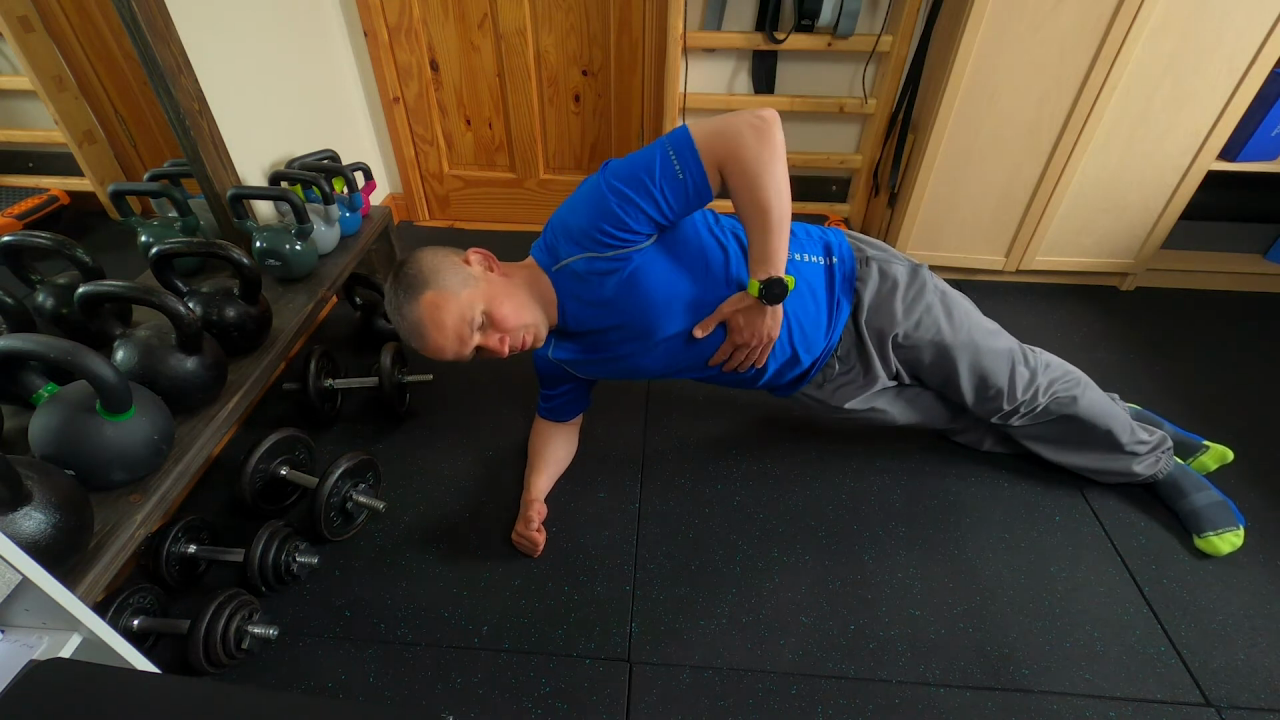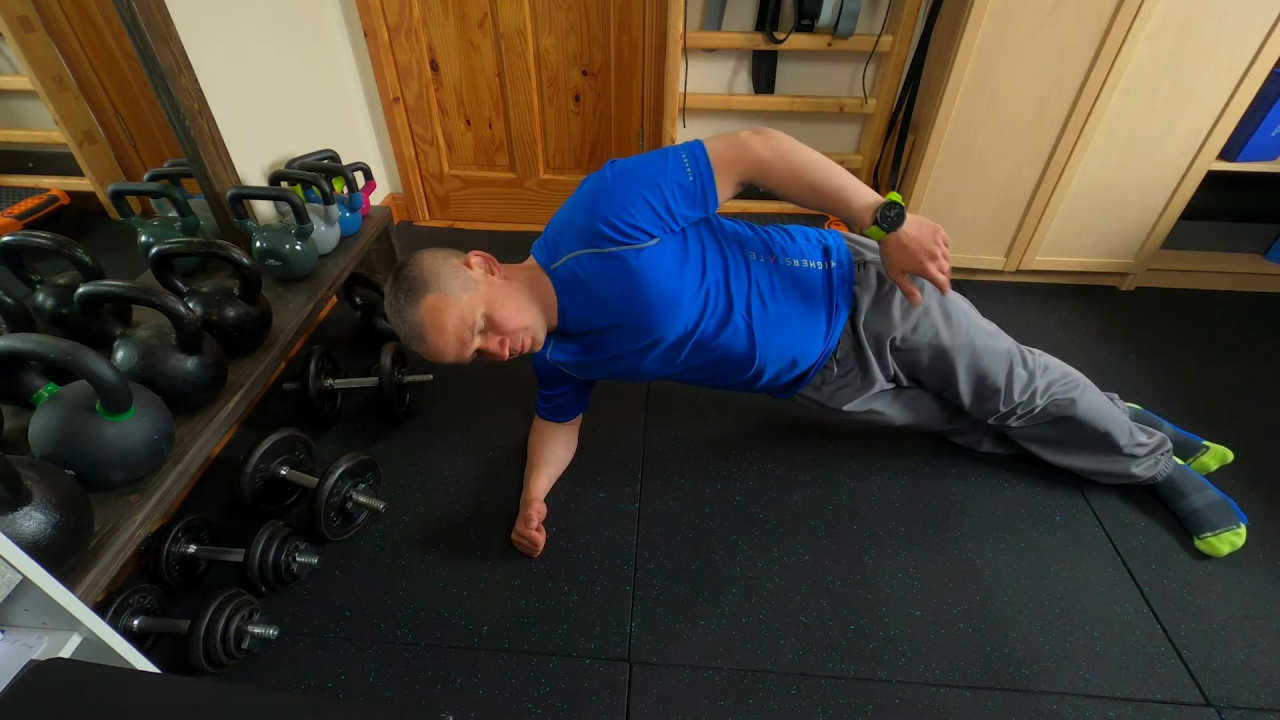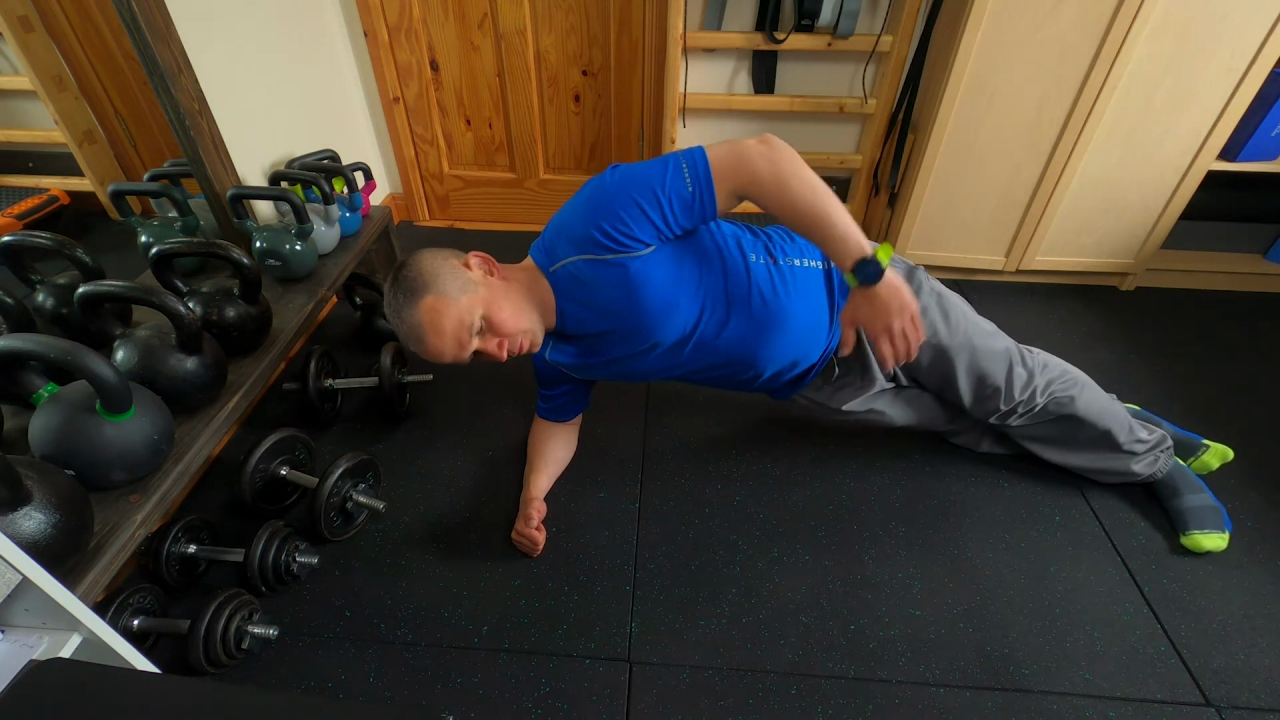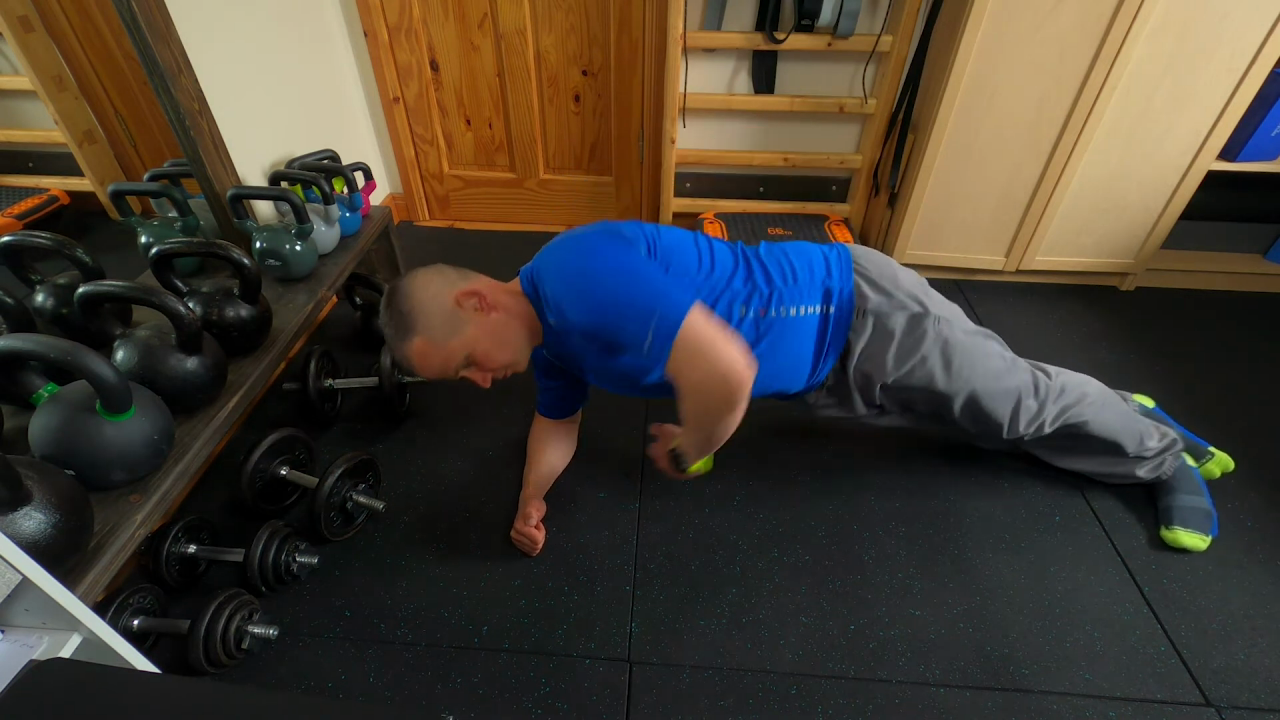
dt=0.4s
person 1, frame 1
left shoulder: (595, 223)
right shoulder: (556, 348)
left elbow: (753, 131)
right elbow: (559, 419)
left wrist: (768, 292)
right wrist: (533, 496)
left hip: (854, 293)
right hip: (824, 377)
left knee: (1017, 387)
right knee: (975, 426)
left ankle: (1154, 453)
right ankle: (1144, 456)
person 1, frame 2
left shoulder: (601, 215)
right shoulder: (554, 349)
left elbow: (754, 151)
right elbow: (558, 420)
left wrist: (888, 220)
right wrist: (532, 497)
left hip: (856, 295)
right hip: (822, 377)
left knee: (1015, 388)
right knee: (977, 428)
left ankle: (1153, 452)
right ankle: (1145, 457)
person 1, frame 3
left shoulder: (598, 220)
right shoulder: (553, 346)
left elbow: (763, 159)
right elbow: (558, 421)
left wrist: (867, 273)
right wrist: (534, 496)
left hip: (852, 291)
right hip: (815, 371)
left knee: (1013, 385)
right knee: (975, 427)
left ankle: (1155, 449)
right ankle: (1138, 455)
person 1, frame 4
left shoulder: (580, 276)
right shoulder: (550, 333)
left elbow: (728, 369)
right elbow: (558, 415)
left wrist: (693, 445)
right wrist: (532, 497)
left hip: (863, 309)
right hip: (832, 373)
left knee: (1019, 399)
right knee: (982, 412)
left ankle: (1166, 450)
right ankle: (1118, 424)
